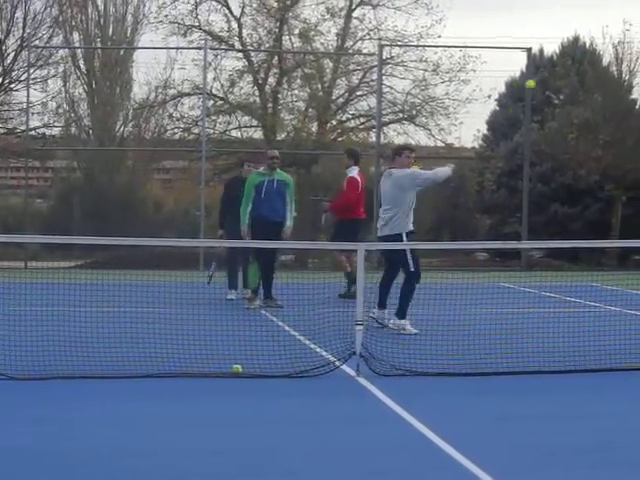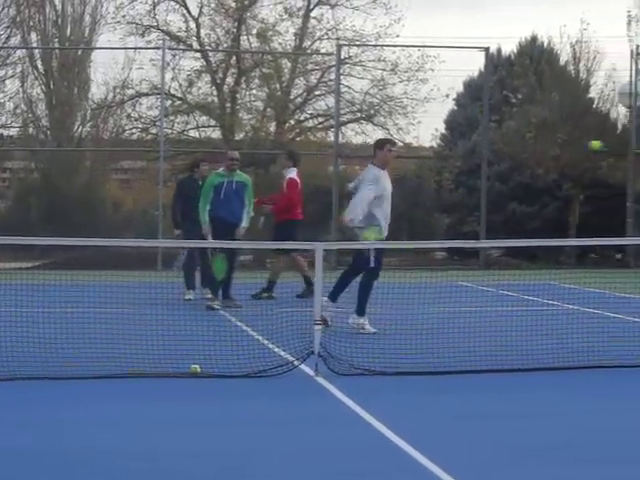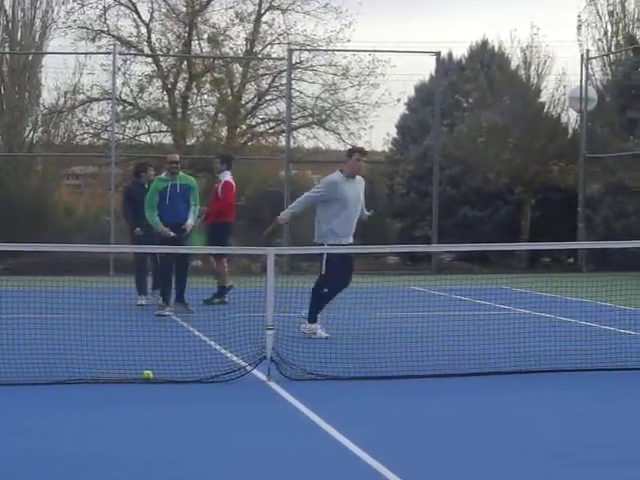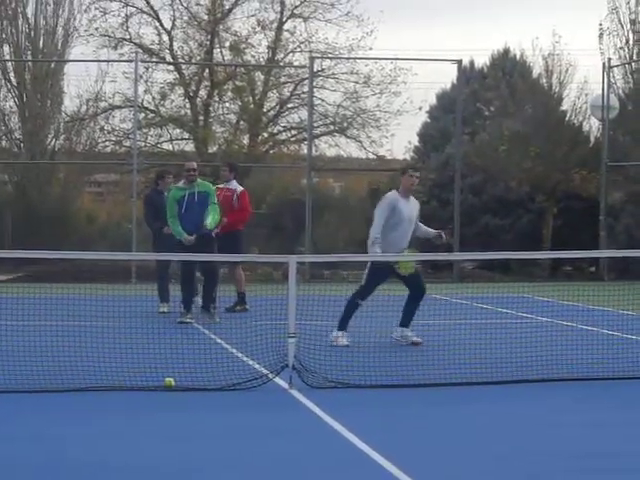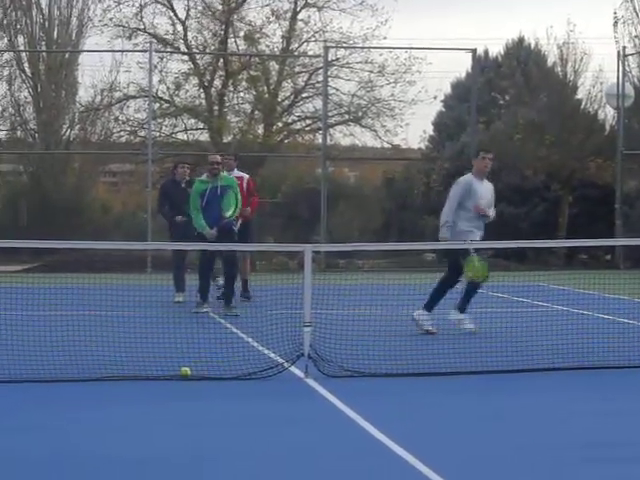
dt=0.3s
person 1, frame 1
left shoulder: (387, 177)
right shoulder: (407, 175)
right elbow: (433, 176)
right wrist: (447, 169)
left hip: (385, 232)
right hip: (398, 233)
left knee: (390, 273)
right knee: (413, 275)
left ankle: (380, 311)
right ankle: (400, 319)
person 1, frame 2
left shoulder: (380, 172)
right shoulder: (372, 175)
right elbow: (362, 196)
right wrist: (352, 216)
left hip: (373, 231)
right hip: (371, 231)
left knee: (355, 269)
right knee: (371, 273)
left ankle: (329, 301)
right ankle: (359, 317)
person 1, frame 3
left shoulder: (360, 182)
right shoulder: (333, 182)
right elbow: (308, 197)
left wrist: (365, 214)
right wrist: (288, 212)
left hip: (345, 240)
right hip: (330, 240)
left knee: (343, 281)
right knee: (326, 281)
left ankle: (313, 314)
right ankle: (311, 323)
person 1, frame 4
left shoulder: (415, 203)
right shoulder: (390, 200)
left elbow: (416, 227)
right elbow: (377, 226)
left wrist: (433, 233)
right wrist: (375, 250)
left knee: (418, 291)
right knee: (363, 293)
left ankle: (402, 331)
right ankle: (340, 331)
person 1, frame 5
left shoulder: (489, 187)
right shoulder: (464, 182)
left elbow: (491, 212)
right elbow: (450, 207)
left wrist: (488, 213)
right wrist: (445, 233)
left hip: (472, 238)
right hip: (461, 237)
left knee: (451, 278)
left ankle: (424, 313)
right ankle: (460, 312)
person 2, frame 1
left shoulder: (286, 179)
right shoulder: (255, 177)
left elbow: (290, 204)
right elbow: (246, 202)
left wrist: (288, 225)
right wrist: (244, 224)
left hip: (277, 225)
right hip: (258, 224)
left knee: (270, 261)
right knee: (258, 259)
left ankle: (268, 297)
right ankle: (254, 295)
person 2, frame 2
left shoulder: (245, 180)
right shoulder: (214, 178)
left elbow: (248, 205)
right elbow: (204, 203)
left wrist: (243, 225)
right wrist: (205, 224)
left hip: (235, 226)
right hip: (217, 225)
left knee: (230, 262)
left ankle: (226, 297)
right ankle: (215, 297)
person 2, frame 3
left shoulder: (190, 181)
right shoulder: (157, 183)
left elbow: (194, 205)
right elbow: (150, 208)
left wrist: (190, 222)
right wrist: (159, 227)
left hip: (184, 229)
right hip: (166, 230)
left knee: (183, 266)
right knee: (166, 266)
left ankle: (180, 300)
right ankle: (165, 303)
person 2, frame 4
left shoulder: (208, 188)
right shoulder: (175, 192)
left elbow: (214, 210)
right elbow: (172, 218)
left wrist: (209, 223)
right wrist: (183, 236)
left hip: (205, 236)
right hip: (186, 238)
left knee: (211, 272)
right knee: (187, 274)
left ankle: (208, 306)
right ankle: (187, 311)
person 2, frame 5
left shoulder: (230, 182)
right shoulder: (199, 185)
left elbow: (237, 204)
right elbow: (195, 211)
left wrist: (229, 215)
right wrist: (205, 230)
left hip: (227, 230)
right hip: (207, 231)
left knee: (231, 264)
right knee: (205, 266)
left ankle: (228, 302)
right ankle: (203, 300)
person 3, frame 1
left shoulder: (352, 177)
right shoulder: (357, 176)
left elbow: (349, 200)
left wrist: (331, 206)
right wrist: (334, 206)
left hip: (349, 219)
right hip: (355, 218)
left knee: (337, 250)
right knee: (350, 253)
left ankle: (353, 282)
right ankle: (353, 287)
person 3, frame 2
left shoulder: (291, 179)
right shoulder: (290, 178)
left elbow: (290, 202)
right elbow: (279, 197)
left wrist: (272, 208)
right wrist: (259, 201)
left hip: (287, 220)
right hip: (289, 220)
left knee: (280, 254)
right knee: (292, 254)
left ankle: (269, 289)
right ankle: (308, 286)
person 3, frame 3
left shoulder: (227, 182)
right shoulder: (222, 181)
left elbow: (227, 204)
left wrist: (209, 210)
right wrist: (207, 215)
left hip: (222, 223)
right hip: (217, 223)
left knee: (219, 258)
left ankle: (221, 294)
right ankle: (223, 284)
person 3, frame 4
left shoulder: (239, 191)
right shoulder: (216, 190)
left elbow: (246, 212)
left wrist: (229, 220)
left hip: (233, 233)
right hip: (217, 232)
left knee: (236, 266)
left ankle: (242, 302)
person 3, frame 5
left shoulder: (245, 178)
left elbow: (254, 197)
left wrist: (250, 208)
left hip: (243, 220)
left knee: (244, 254)
left ankle: (245, 287)
person 4, frame 1
right shoulder: (231, 183)
right elbow: (224, 206)
right wrist: (221, 227)
right hip: (233, 226)
left knee: (249, 258)
right knee: (232, 257)
left ankle: (247, 288)
right ankle: (232, 289)
person 4, frame 2
right shoulder: (183, 184)
right elbow: (175, 206)
right wrist: (176, 226)
right hip: (188, 227)
left knee: (207, 258)
right knee: (189, 258)
left ankle: (207, 288)
right ankle: (190, 289)
person 4, frame 3
right shoulder: (130, 189)
right elbow: (126, 211)
right wrist: (133, 227)
left hip: (155, 230)
right hip: (140, 231)
left knee: (159, 261)
right knee: (140, 263)
left ankle: (157, 291)
right ankle: (142, 295)
person 4, frame 4
right shoulder: (150, 197)
right elbow: (148, 219)
right wrist: (161, 229)
right hip: (161, 239)
right knee: (162, 270)
right ankle: (164, 302)
person 4, frame 5
left shoulder: (194, 185)
right shoulder: (167, 186)
right elbow: (161, 208)
right wrist: (173, 218)
left hip: (195, 227)
right hip: (178, 229)
right knee: (178, 260)
right ankle: (179, 292)
